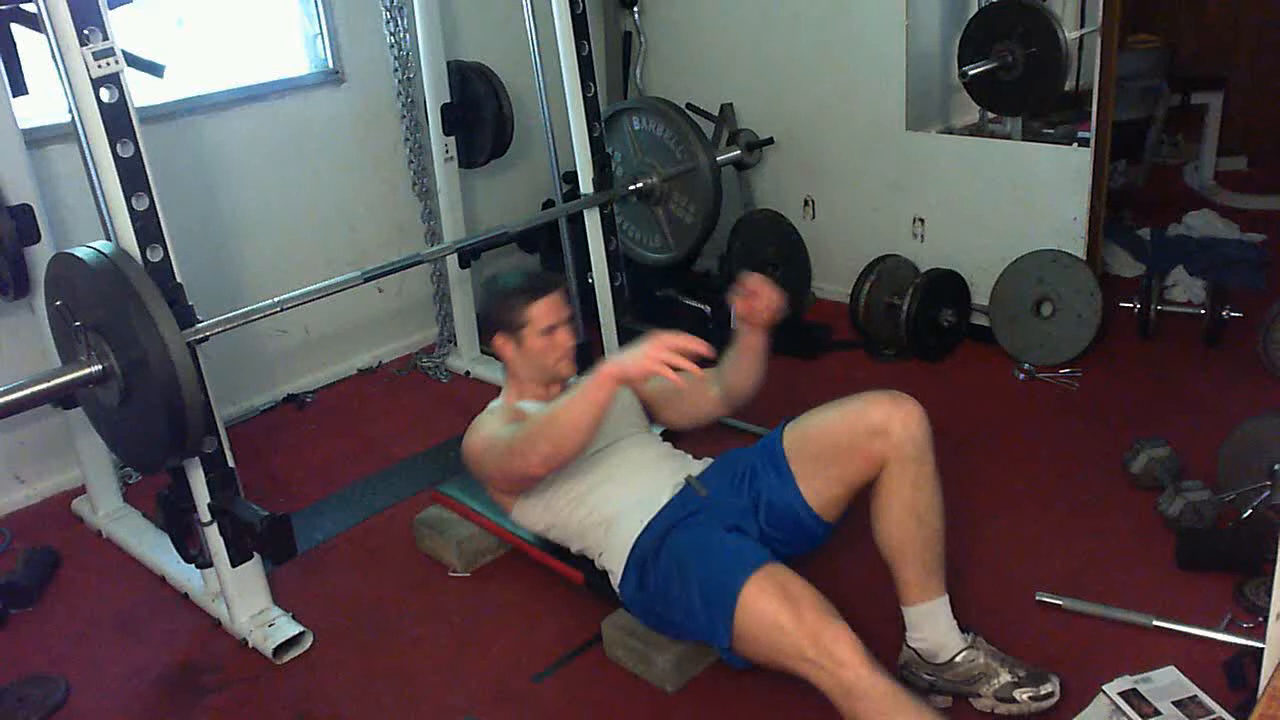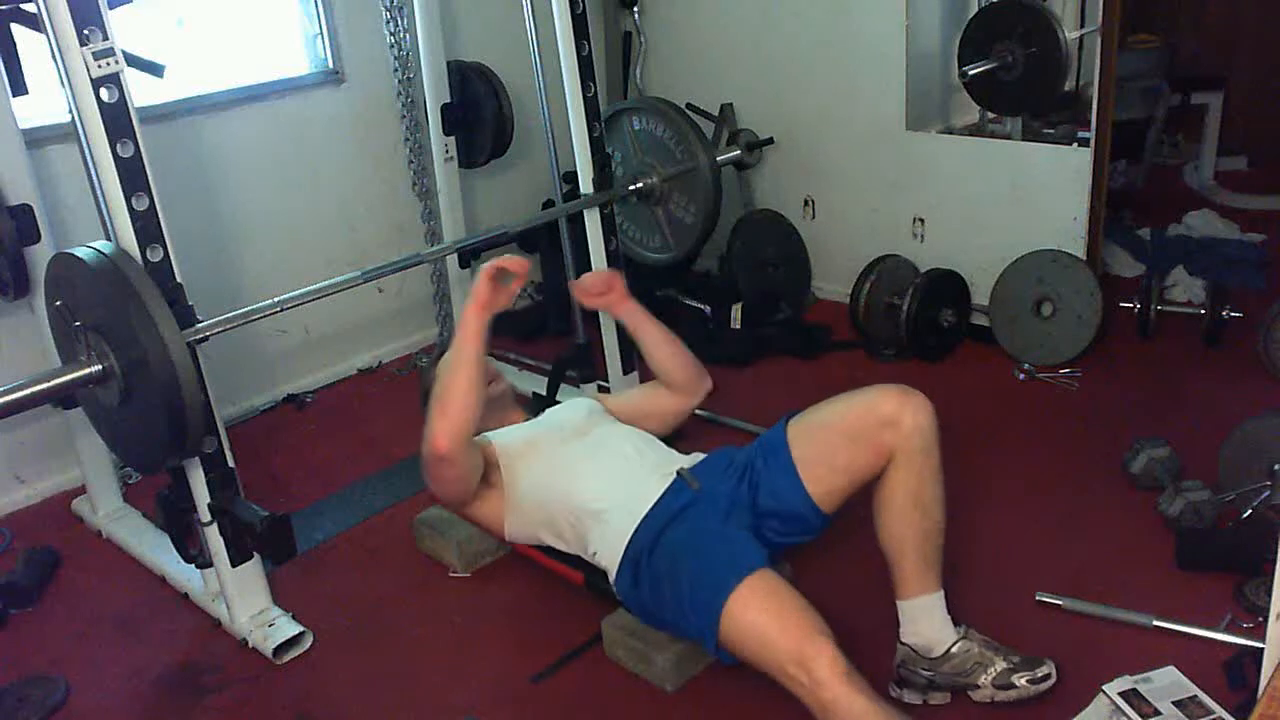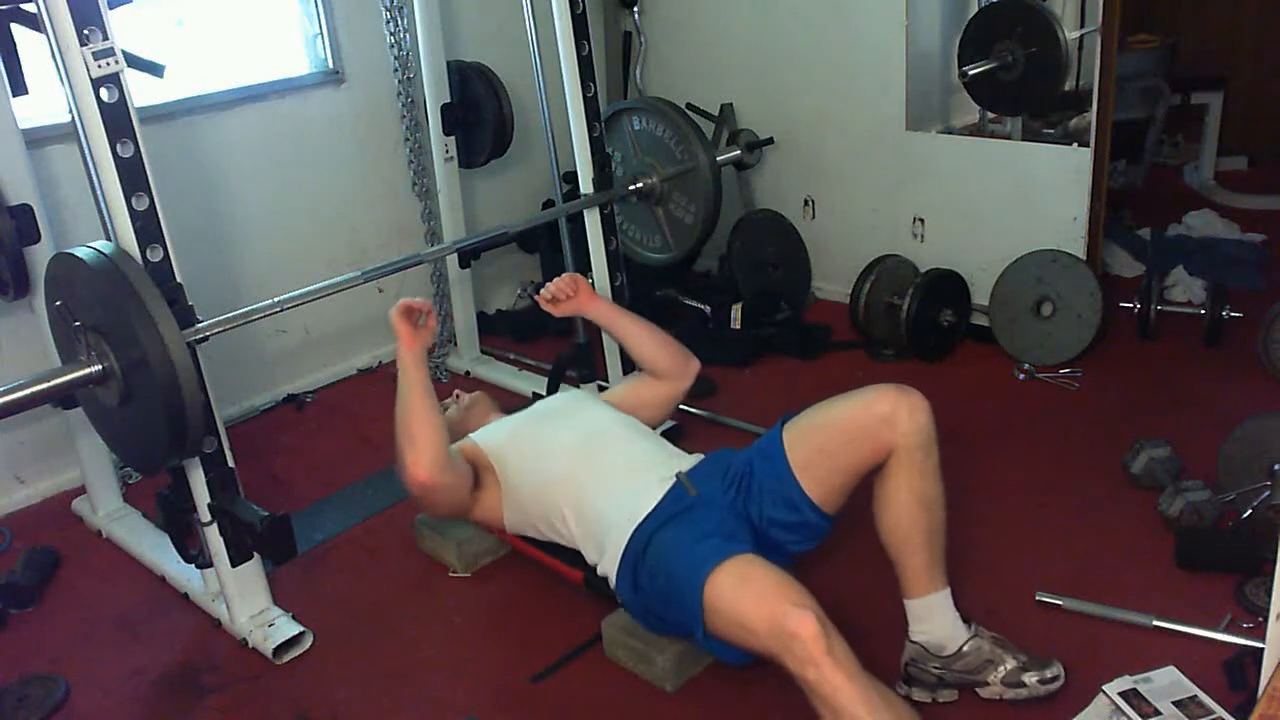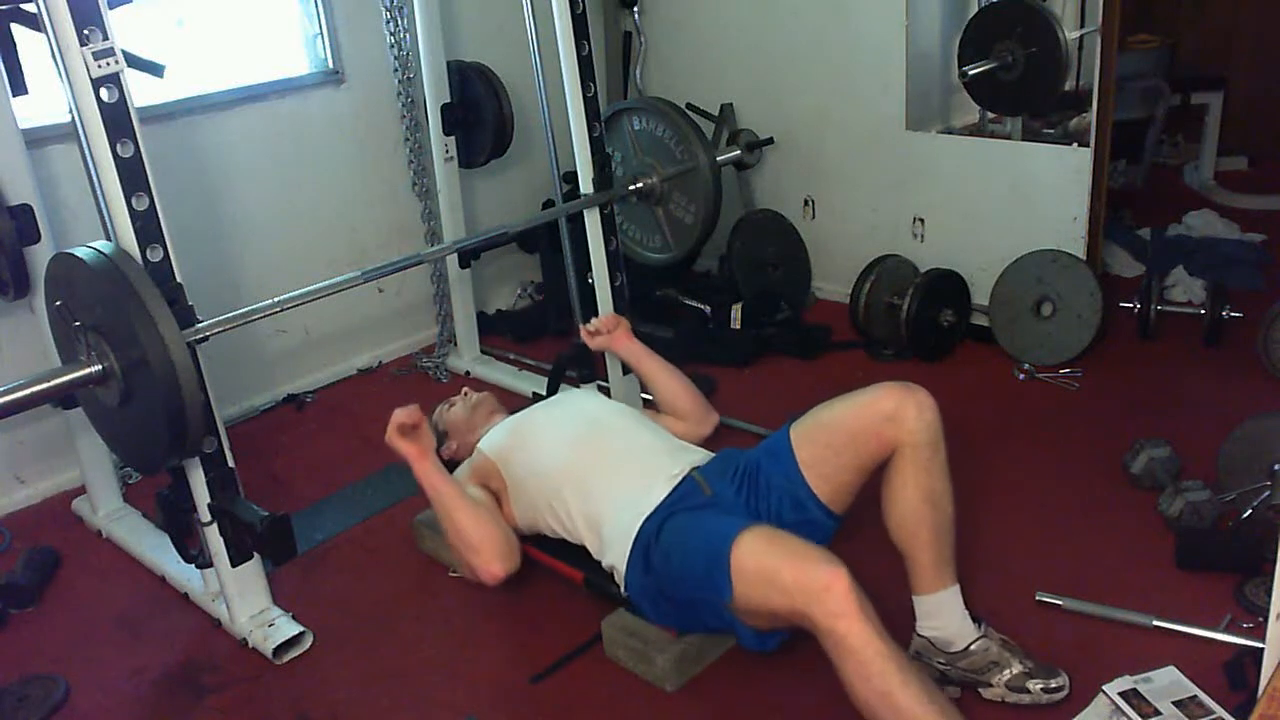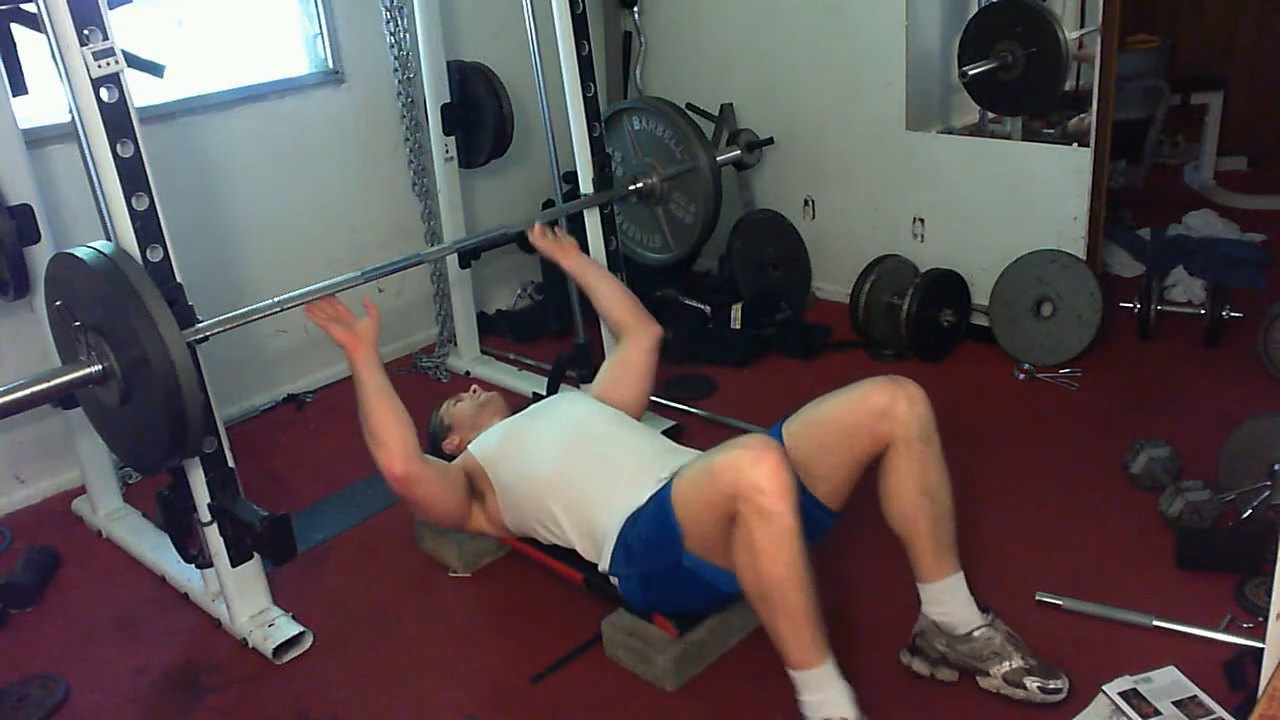
dt=0.5s
person 1, frame 1
left shoulder: (595, 389)
right shoulder: (488, 438)
left elbow: (719, 396)
right elbow: (534, 458)
left wrist: (753, 328)
right wrist: (614, 370)
left hip: (722, 486)
right hip: (659, 544)
left knee: (895, 418)
right knee: (836, 654)
left ankle: (937, 652)
person 1, frame 2
left shoulder: (578, 410)
right shoulder: (477, 474)
left elbow: (690, 388)
right elbow: (441, 443)
left wrist: (623, 307)
right wrist: (475, 315)
left hip: (717, 479)
right hip: (656, 536)
left knee: (903, 413)
right knee: (819, 668)
left ankle: (930, 648)
person 1, frame 3
left shoulder: (568, 404)
right shoulder: (469, 462)
left elbow: (678, 372)
right elbow: (424, 477)
left wrist: (594, 307)
right wrist: (412, 357)
left hip: (723, 481)
right hip: (656, 540)
left knee: (899, 411)
right knee: (804, 632)
left ankle: (939, 646)
person 1, frame 4
left shoulder: (569, 407)
right shoulder: (474, 474)
left elbow: (698, 420)
right elbow: (494, 563)
left wrist: (626, 346)
right wrist: (421, 462)
left hip: (729, 478)
right hip: (661, 535)
left knee: (905, 409)
right knee: (829, 589)
left ankle: (947, 641)
person 1, frame 5
left shoulder: (578, 409)
right shoulder: (471, 482)
left elbow: (642, 335)
right elbow: (401, 468)
left wrist: (572, 259)
right wrist: (363, 355)
left hip: (712, 484)
right hip: (649, 540)
left knee: (895, 404)
right knee: (759, 465)
left ankle: (950, 627)
